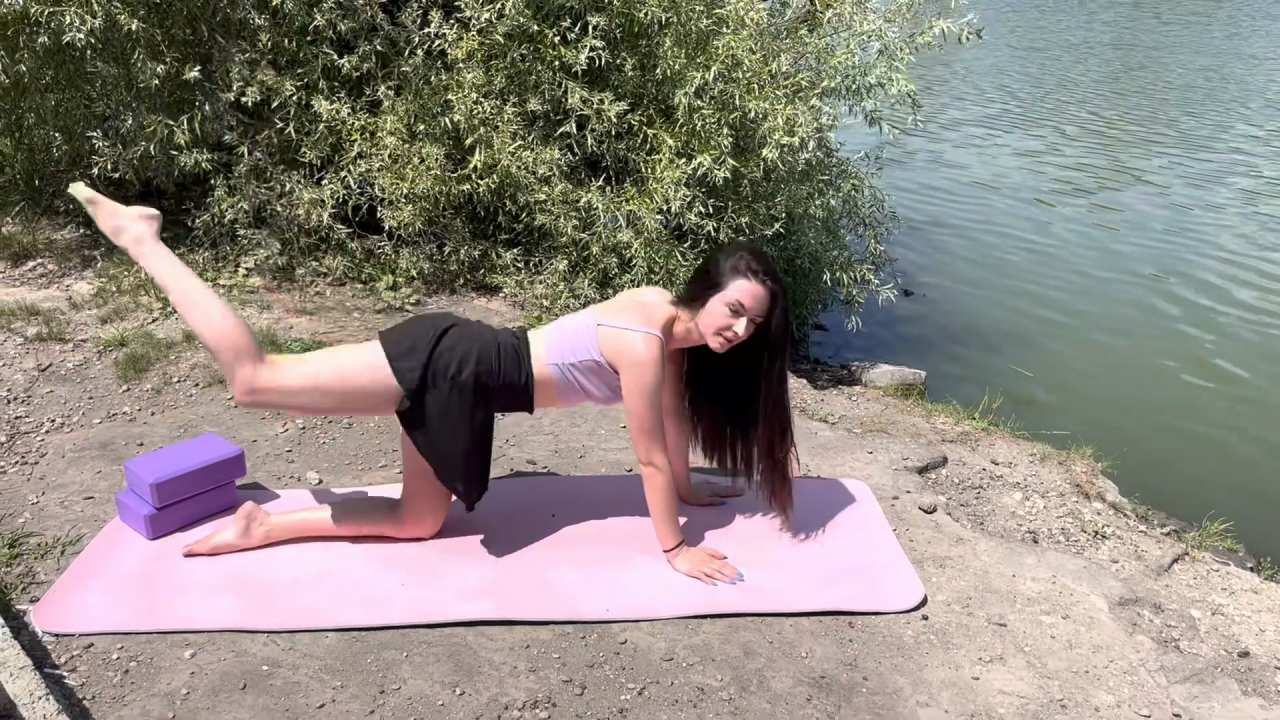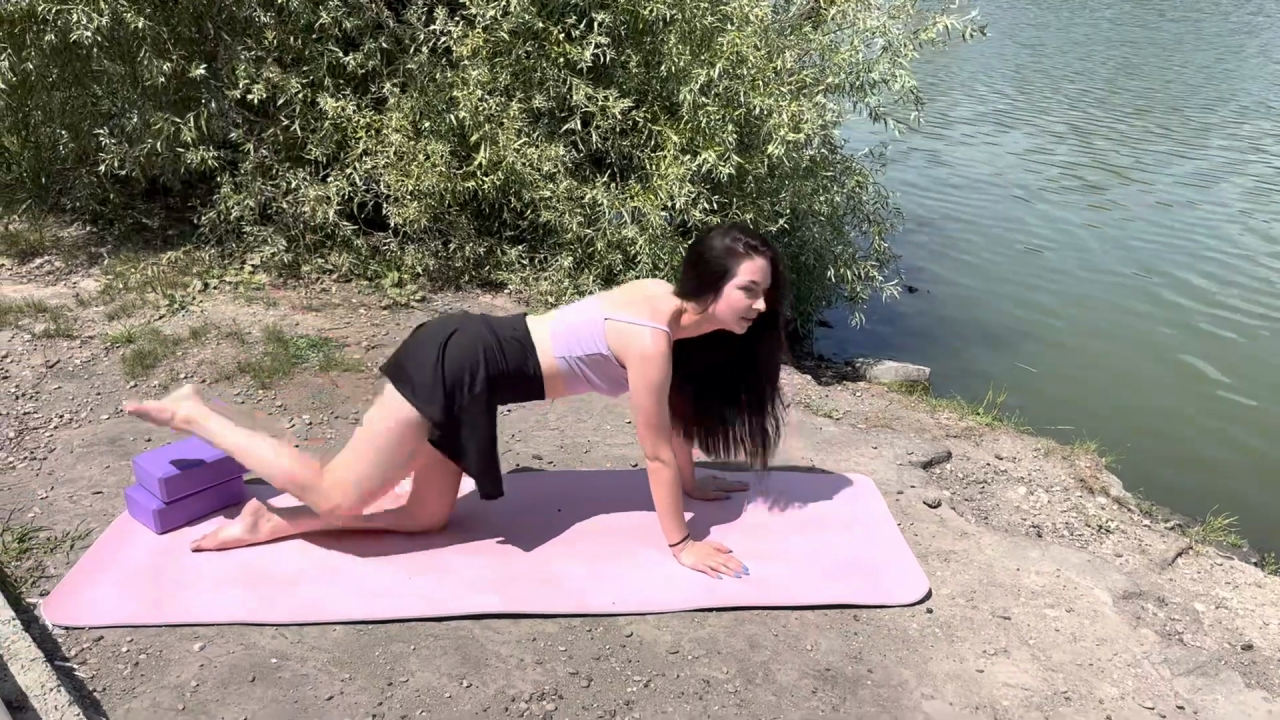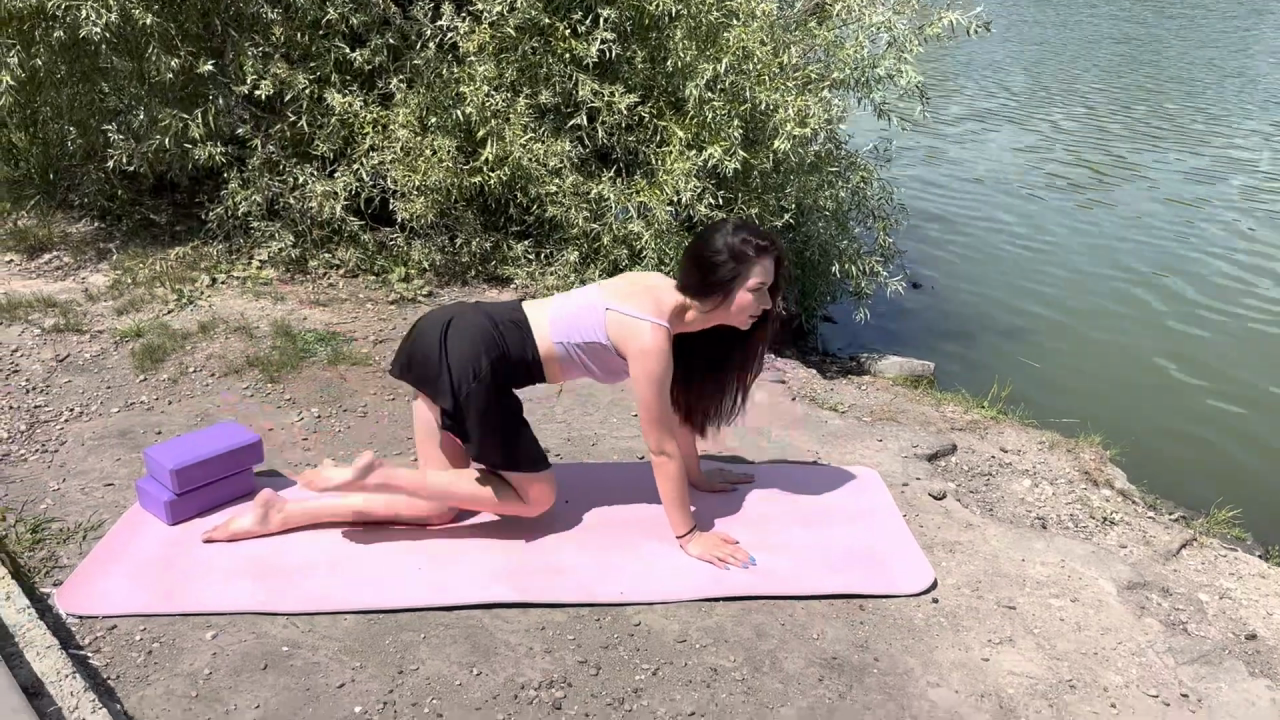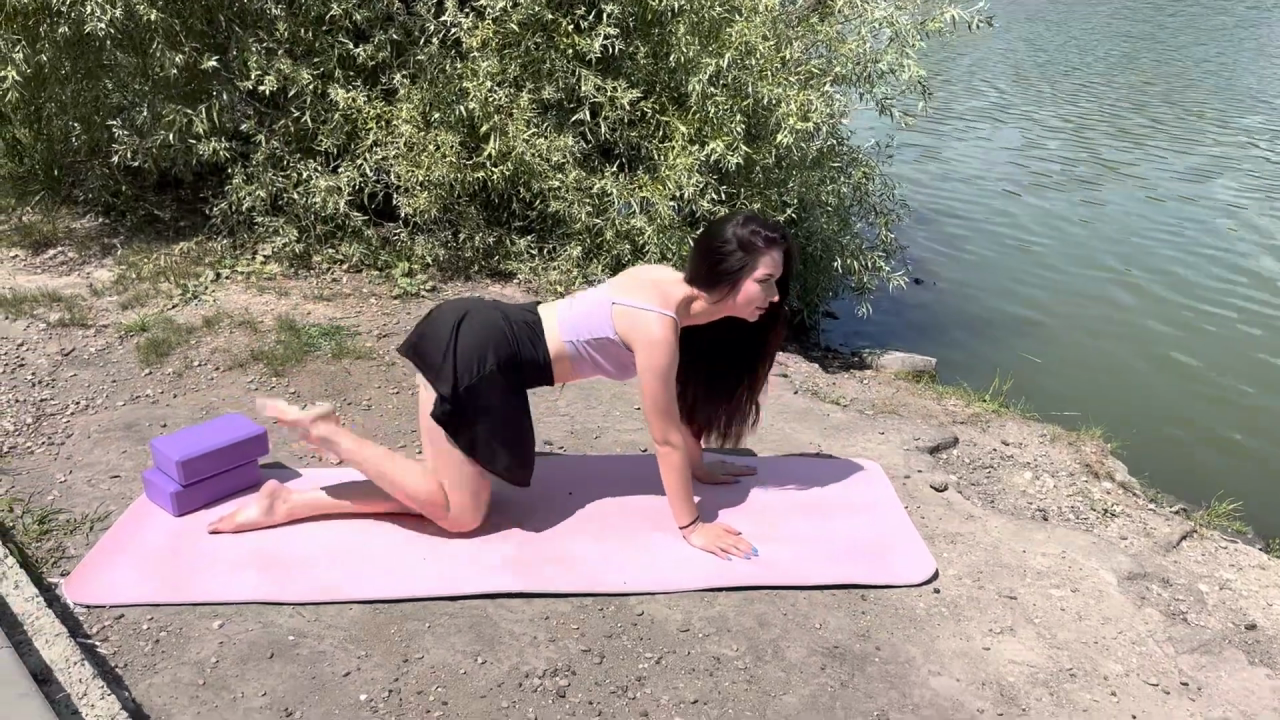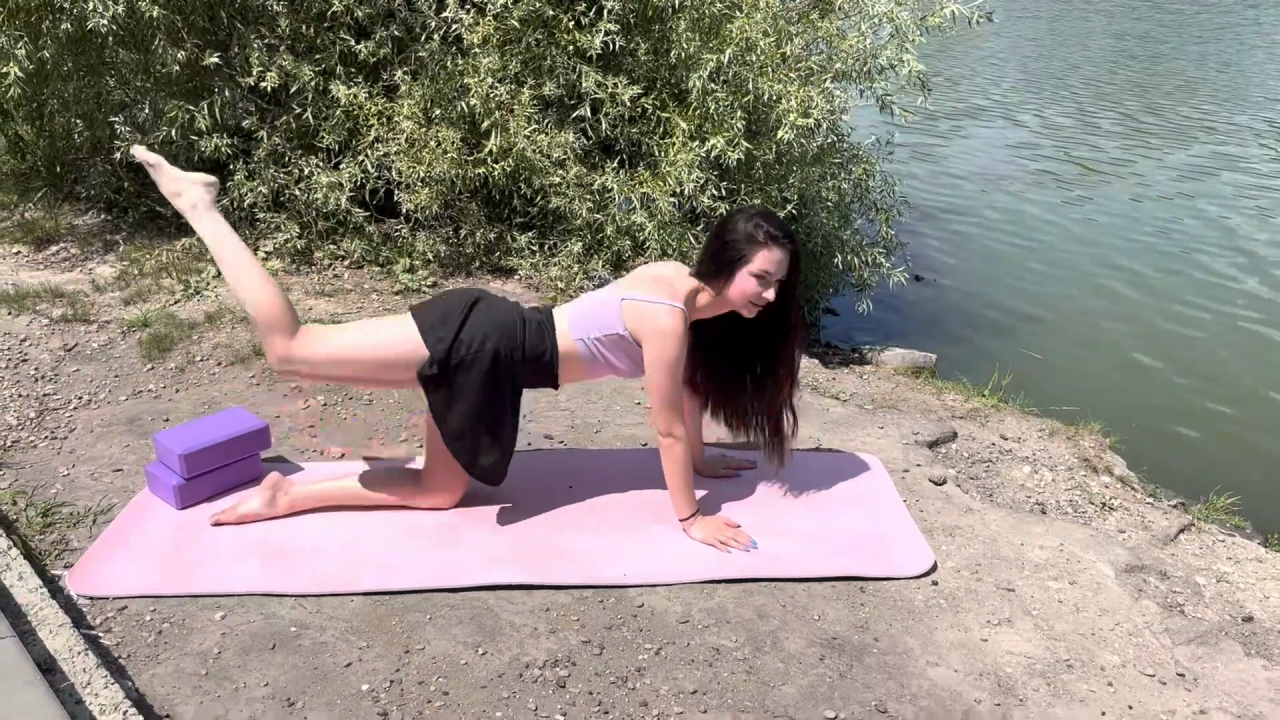
dt=0.3s
person 1, frame 1
left shoulder: (669, 317)
right shoulder: (643, 344)
left elbow: (675, 418)
right elbow: (651, 458)
left wrist: (687, 488)
right wrist: (673, 545)
left hip: (461, 372)
right hip: (449, 363)
left knee: (420, 520)
right knee: (254, 374)
left ankle: (260, 526)
right ankle: (144, 239)
person 1, frame 2
left shoulder: (664, 298)
right shoulder: (651, 339)
left elbow: (674, 409)
right elbow: (657, 452)
left wrist: (689, 483)
right wrist: (679, 541)
left hip: (471, 351)
right hip: (461, 366)
left knee: (427, 512)
right knee: (335, 498)
left ankle: (267, 521)
right ankle: (189, 413)
person 1, frame 3
left shoulder: (668, 294)
right shoulder: (650, 332)
left elbow: (677, 404)
right elbow: (660, 445)
left wrist: (695, 475)
right wrist: (687, 534)
left hip: (459, 336)
right hip: (469, 355)
left knee: (437, 506)
right knee: (535, 497)
left ankle: (277, 511)
right ankle: (375, 476)
person 1, frame 4
left shoulder: (675, 286)
right shoulder: (658, 324)
left elbow: (684, 398)
right elbow: (665, 436)
left wrist: (699, 466)
right wrist: (689, 524)
left hip: (471, 332)
right hip: (478, 352)
left knee: (447, 497)
right knee: (459, 514)
left ankle: (284, 502)
right ankle: (325, 431)
person 1, frame 5
left shoulder: (679, 278)
right shoulder: (668, 316)
left elbow: (680, 398)
right elbow: (671, 430)
left wrist: (686, 486)
right wrist: (690, 516)
left hip: (499, 338)
right hip: (478, 343)
left knee: (439, 491)
right knee: (287, 348)
left ankle: (285, 494)
right ankle: (198, 200)
